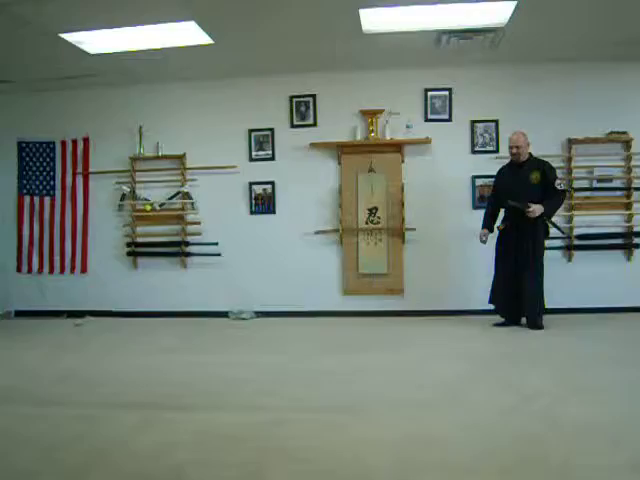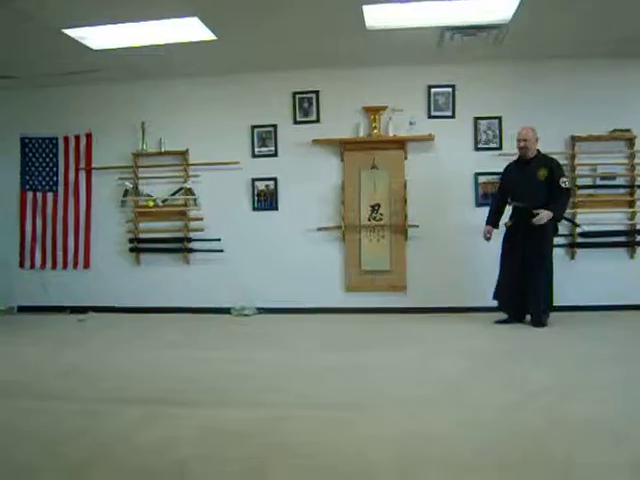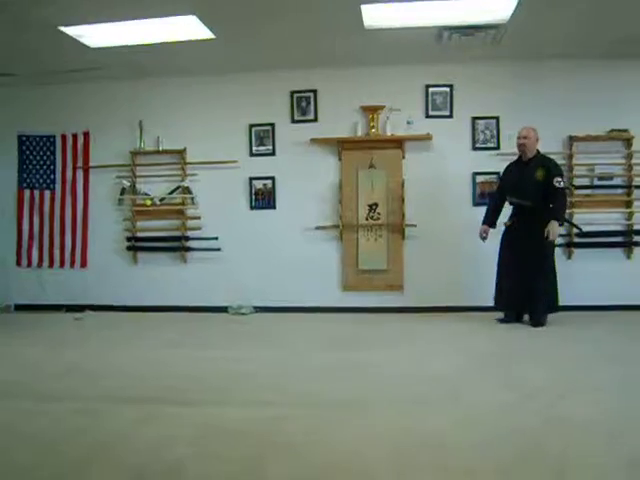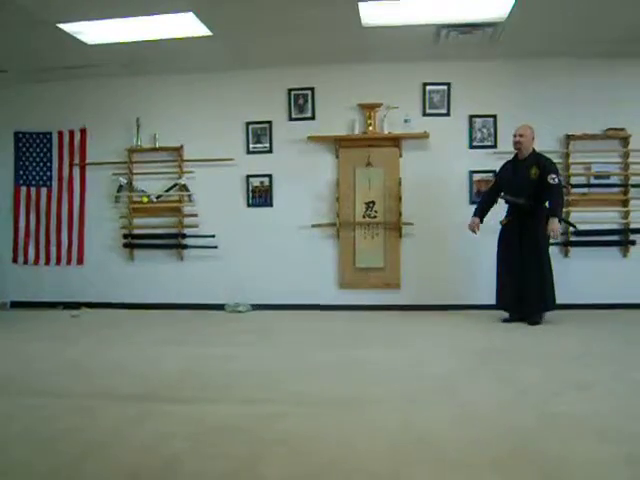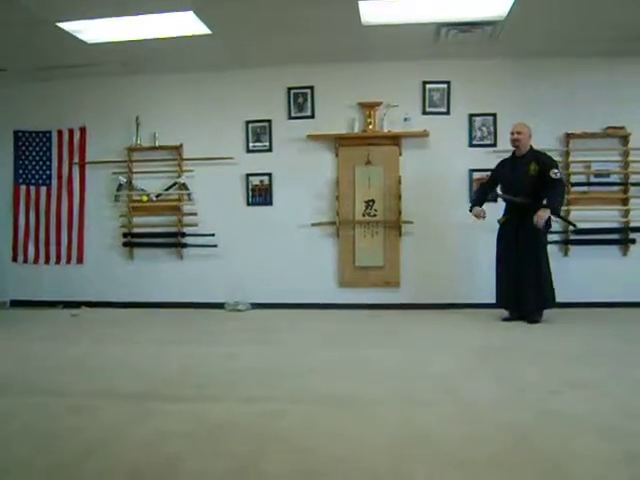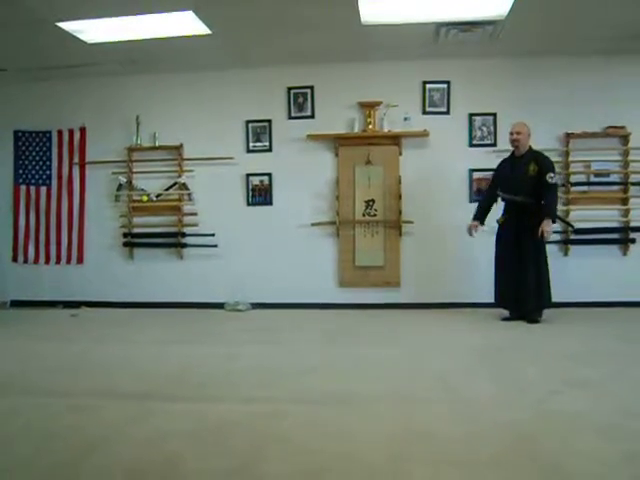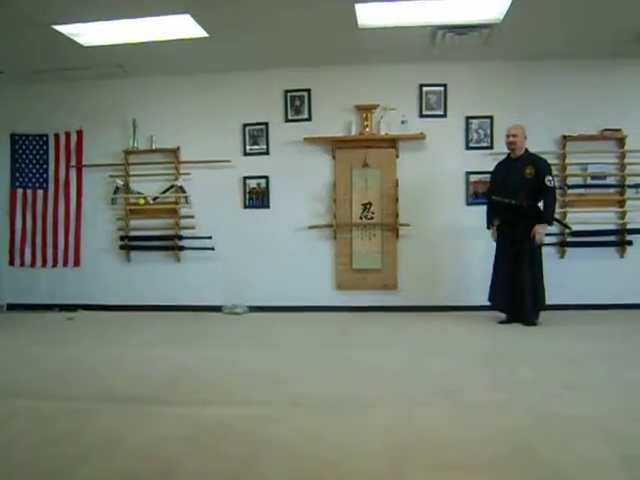
dt=0.2s
person 1, frame 1
left shoulder: (543, 168)
right shoulder: (504, 172)
left elbow: (559, 195)
right elbow: (494, 201)
left wrist: (543, 208)
right wrist: (486, 226)
left hip: (533, 227)
right hip: (509, 227)
left knee: (531, 271)
right knee: (506, 271)
left ankle: (534, 317)
right ankle: (511, 315)
person 1, frame 2
left shoulder: (550, 165)
right shoulder: (511, 168)
left elbow: (564, 194)
right elbow: (499, 197)
left wrist: (551, 212)
right wrist: (491, 223)
left hip: (542, 225)
right hip: (516, 223)
left knee: (539, 268)
right knee: (511, 267)
left ankle: (540, 314)
right ankle: (515, 313)
person 1, frame 3
left shoulder: (549, 166)
right shoulder: (511, 168)
left elbow: (559, 195)
right elbow: (498, 196)
left wrist: (555, 221)
right wrist: (488, 222)
left hip: (540, 224)
right hip: (517, 222)
left knee: (540, 268)
right knee: (510, 266)
left ankle: (539, 313)
right ankle: (513, 311)
person 1, frame 4
left shoulder: (544, 164)
right shoulder: (508, 167)
left elbow: (555, 192)
right elbow: (493, 192)
left wrist: (554, 218)
right wrist: (478, 215)
left hip: (536, 222)
right hip: (512, 221)
left knee: (536, 266)
right knee: (509, 266)
left ankle: (535, 311)
right ankle: (516, 310)
person 1, frame 5
left shoulder: (542, 160)
right shoulder: (504, 165)
left elbow: (557, 187)
right elbow: (487, 186)
left wrist: (548, 209)
right wrist: (476, 205)
left hip: (534, 220)
right hip: (510, 219)
left knee: (534, 264)
right knee: (508, 264)
left ankle: (534, 310)
right ankle: (516, 309)
person 1, frame 6
left shoulder: (541, 161)
right shoulder: (505, 164)
left elbow: (551, 191)
right elbow: (491, 193)
left wrist: (548, 219)
right wrist: (478, 218)
left hip: (532, 220)
right hip: (509, 220)
left knee: (533, 264)
right knee: (508, 264)
left ankle: (534, 310)
right ankle: (515, 309)
person 1, frame 7
left shoulder: (538, 164)
right shoulder: (501, 167)
left elbow: (549, 195)
right elbow: (492, 197)
left wrist: (543, 223)
right wrist: (492, 224)
left hip: (529, 223)
right hip: (506, 224)
left knee: (528, 268)
right knee: (505, 268)
left ankle: (530, 313)
right ankle: (512, 312)
